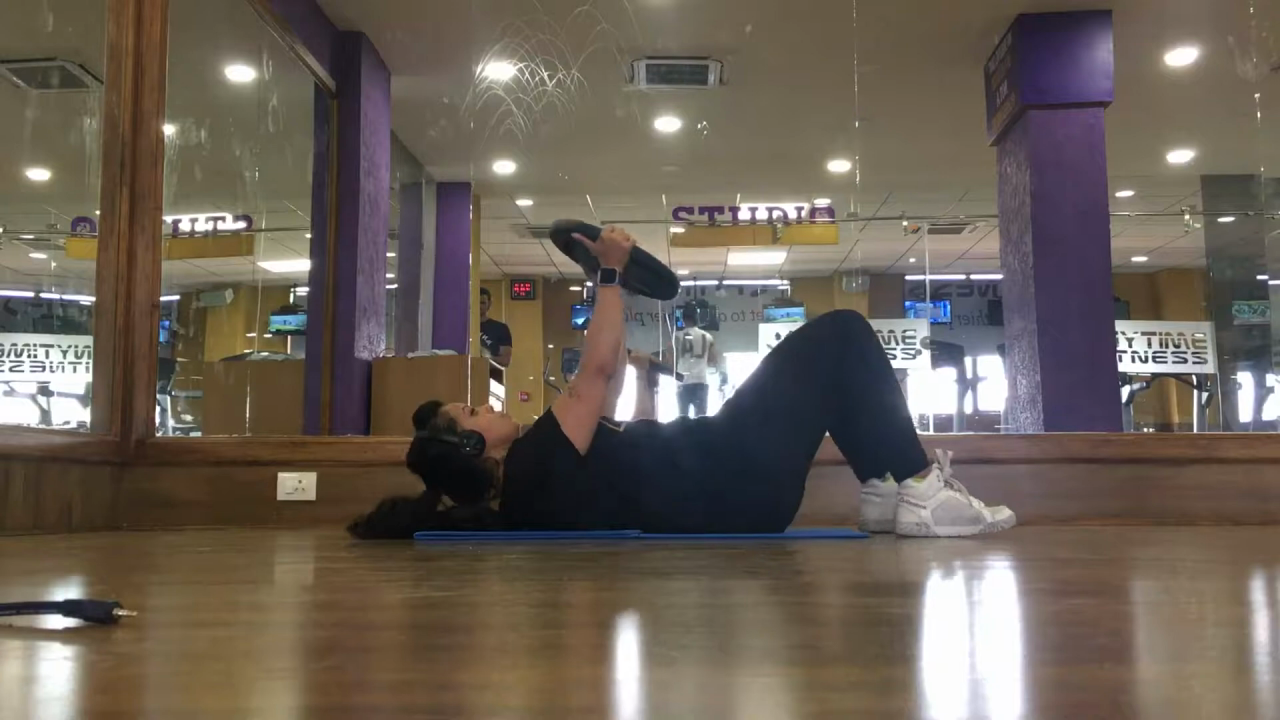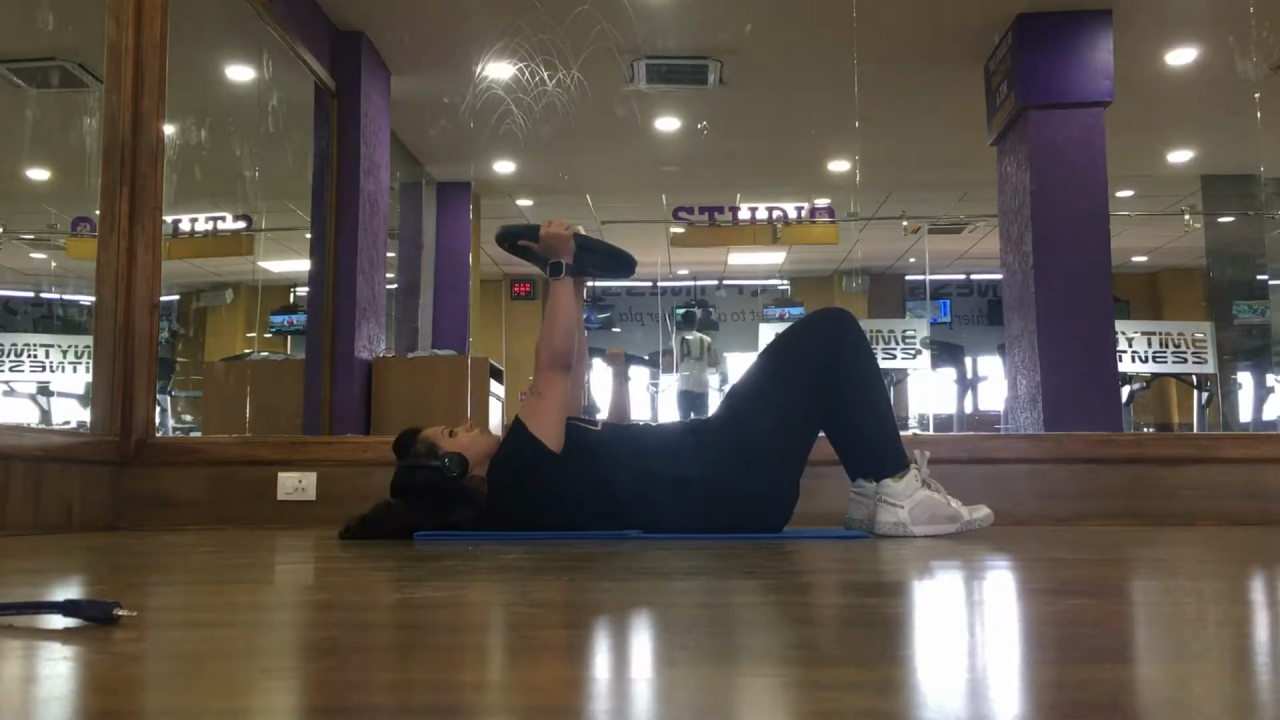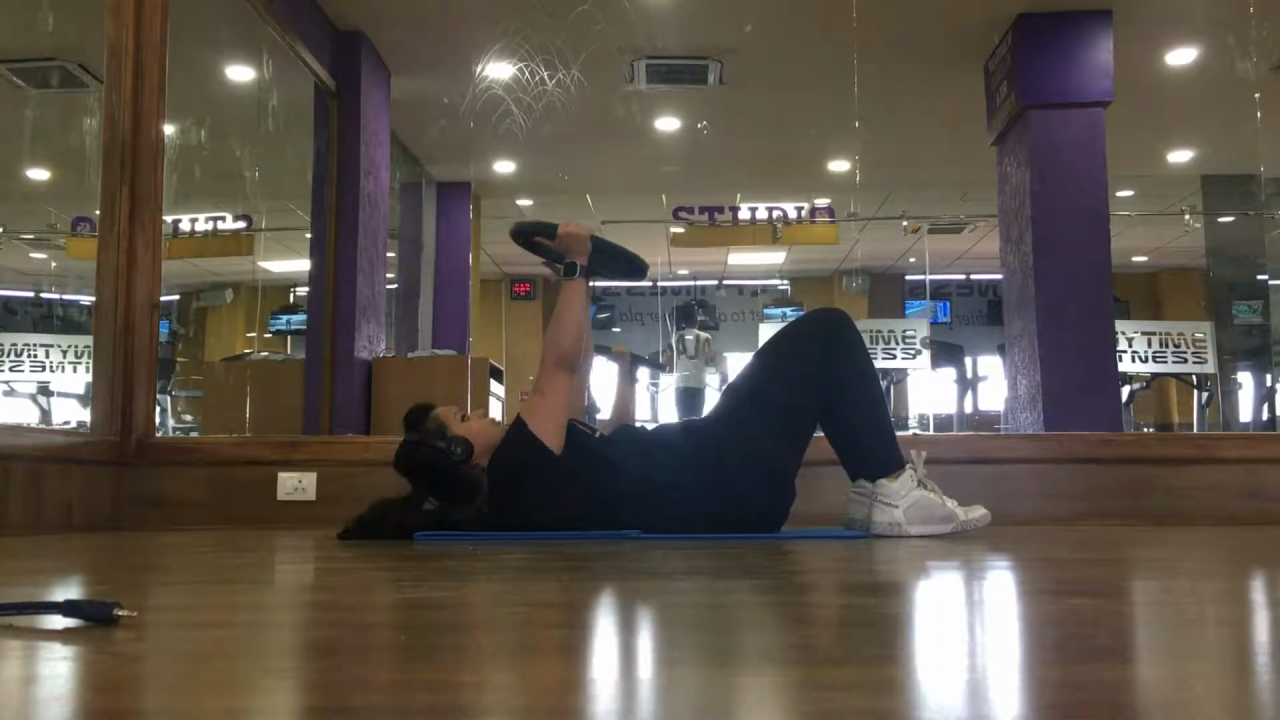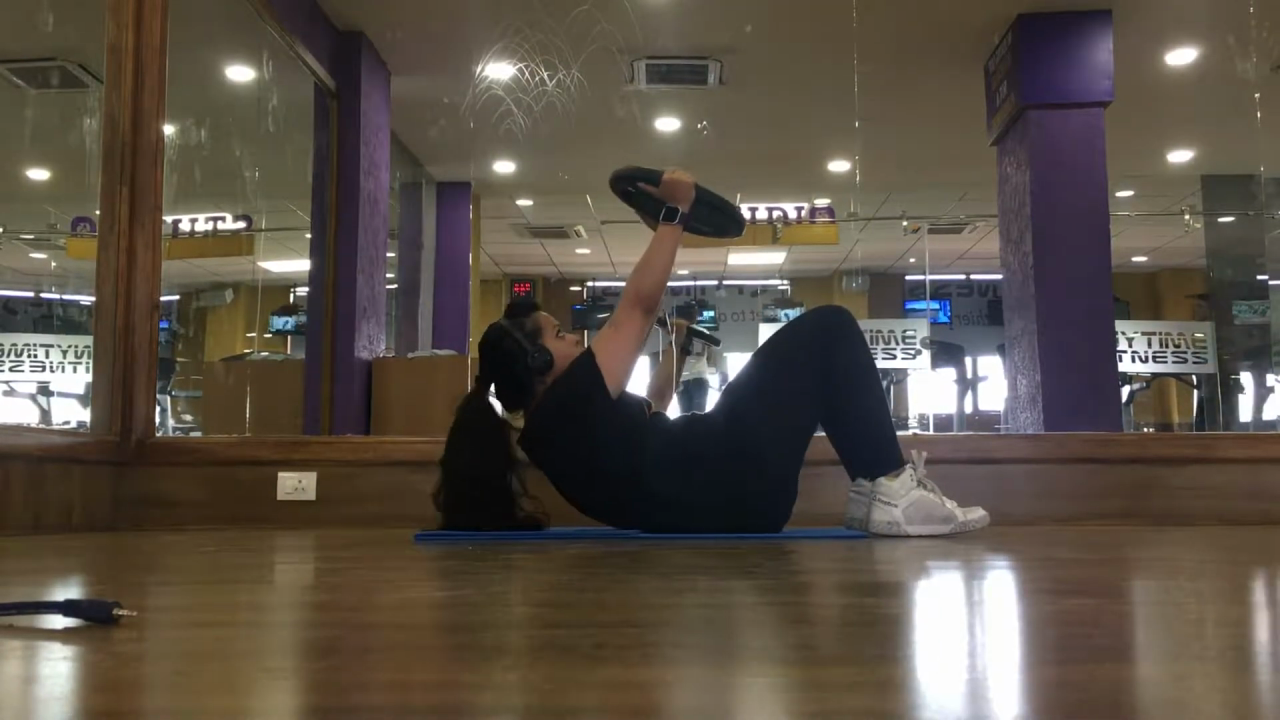
dt=1s
person 1, frame 1
left shoulder: (524, 485)
right shoulder: (535, 466)
right elbow: (594, 375)
right wrist: (610, 274)
left hip: (721, 481)
right hip: (740, 485)
left knee: (830, 349)
right knee: (842, 333)
left ankle: (882, 490)
right ankle: (920, 491)
person 1, frame 2
left shoulder: (512, 488)
right shoulder: (518, 473)
left elbow: (583, 416)
right elbow: (553, 369)
left wrist: (590, 325)
right wrist: (561, 267)
left hip: (715, 476)
right hip: (732, 486)
left knee: (821, 348)
right knee: (830, 331)
left ankle: (876, 491)
right ankle: (897, 494)
person 1, frame 3
left shoulder: (509, 484)
right shoulder: (516, 471)
left elbow: (593, 436)
right elbow: (560, 367)
right wrist: (576, 267)
left hip: (711, 491)
right hip: (724, 491)
left knee: (816, 348)
right knee: (827, 332)
left ankle: (879, 488)
right ankle: (890, 493)
person 1, frame 4
left shoulder: (551, 425)
right shoulder: (567, 402)
right elbow: (637, 307)
left wrist: (674, 352)
right wrist: (674, 213)
left hip: (711, 499)
right hip: (731, 490)
left knee: (822, 345)
right knee: (829, 328)
left ankle: (876, 490)
right ankle: (891, 491)
